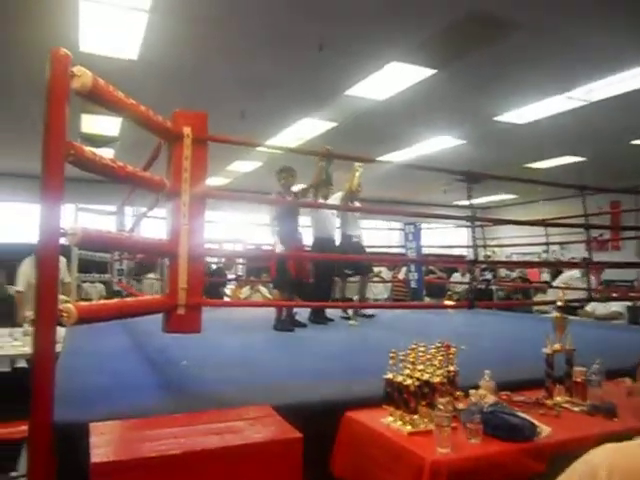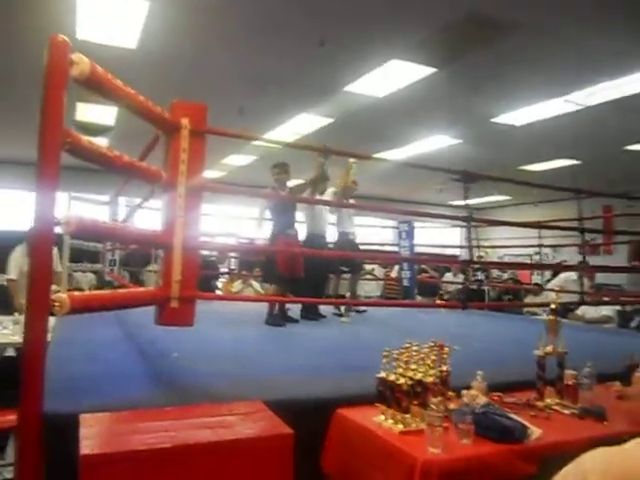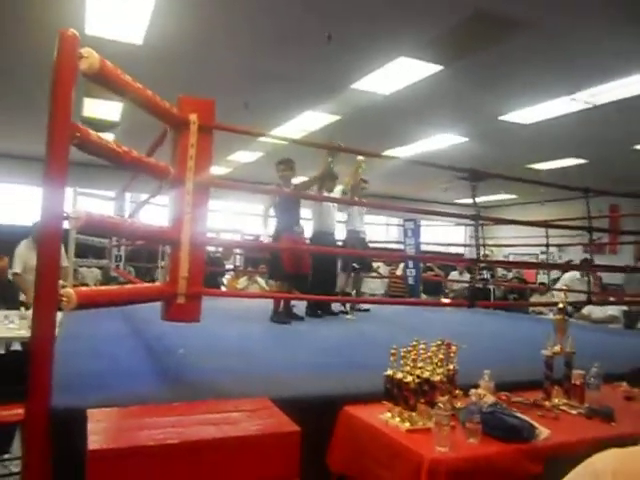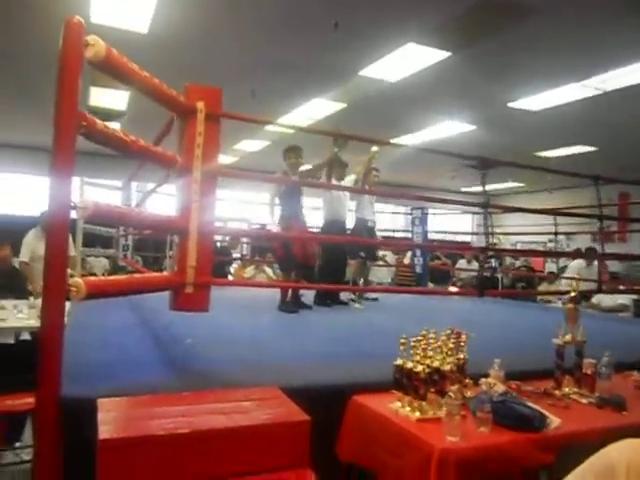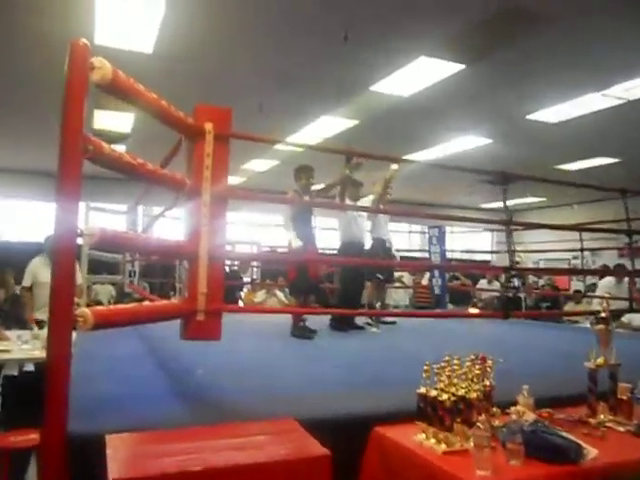
dt=0.3s
person 1, frame 1
left shoulder: (297, 195)
right shoulder: (277, 198)
left elbow: (315, 183)
right elbow: (272, 222)
right wrist: (277, 242)
left hip: (296, 241)
right hip: (285, 242)
left knee: (297, 281)
right knee: (284, 282)
left ankle: (289, 315)
right ankle: (279, 319)
person 1, frame 2
left shoulder: (294, 191)
right shoulder: (271, 193)
left elbow: (316, 178)
right elbow: (261, 214)
left hip: (292, 237)
right hip: (278, 237)
left knee: (290, 277)
right knee: (277, 278)
left ankle: (281, 311)
right ankle: (271, 314)
person 1, frame 3
left shoulder: (298, 188)
left elbow: (321, 175)
right elbow: (266, 211)
right wrist: (266, 232)
left hip: (297, 234)
right hip: (282, 234)
left knee: (295, 274)
right knee: (282, 275)
left ankle: (287, 308)
right ankle: (276, 311)
person 1, frame 4
left shoulder: (302, 176)
right shoulder: (282, 176)
left elbow: (322, 165)
right elbow: (272, 200)
left hip: (300, 221)
right hip: (287, 222)
left knee: (303, 262)
right knee: (288, 263)
left ankle: (295, 297)
right ankle: (283, 300)
person 1, frame 5
left shoulder: (311, 195)
right shoulder: (293, 196)
left elbow: (333, 185)
right elbow: (288, 219)
left wrist: (349, 171)
right wrist: (293, 238)
left hip: (310, 242)
right hip: (300, 243)
left knee: (311, 284)
right knee: (299, 286)
left ankle: (300, 321)
right ankle: (296, 325)
person 2, frame 1
left shoulder: (333, 201)
right shoulder: (316, 202)
right elbow: (316, 185)
right wrist: (323, 168)
left hip: (331, 244)
right hip: (320, 244)
left knee: (328, 278)
right knee: (321, 278)
left ankle: (320, 311)
right ankle: (315, 313)
person 2, frame 2
left shoulder: (327, 196)
right shoulder: (311, 197)
right elbow: (314, 182)
left hip: (322, 240)
right hip: (312, 240)
left knee: (322, 275)
right knee: (311, 275)
left ankle: (313, 307)
right ankle: (306, 309)
person 2, frame 3
left shoulder: (335, 195)
right shoulder: (318, 194)
right elbow: (321, 178)
left hip: (330, 238)
right hip: (319, 237)
left knee: (331, 274)
right knee: (318, 273)
left ankle: (325, 305)
right ankle: (312, 307)
person 2, frame 4
right shoulder: (328, 182)
right elbow: (330, 165)
right wrist: (337, 149)
left hip: (341, 227)
right hip: (330, 226)
left knee: (340, 262)
right knee: (328, 262)
left ankle: (333, 294)
right ankle: (321, 296)
person 2, frame 5
right shoulder: (343, 203)
right elbow: (342, 187)
left hip: (359, 249)
right hip: (348, 248)
left knee: (357, 285)
right knee: (347, 285)
left ankle: (349, 319)
right ankle: (337, 319)
person 3, frame 1
left shoulder: (357, 205)
right shoulder: (344, 202)
right elbow: (350, 189)
left wrist: (361, 242)
right wrist: (356, 172)
left hip: (357, 243)
right hip: (346, 242)
left knee: (365, 274)
right knee: (343, 277)
left ankle: (359, 307)
right ankle: (344, 309)
person 3, frame 2
left shoulder: (352, 202)
right shoulder: (339, 199)
right elbow: (344, 186)
left hip: (352, 240)
right hip: (343, 240)
left knee: (356, 271)
right knee: (338, 273)
left ankle: (351, 304)
right ankle: (337, 305)
person 3, frame 3
left shoulder: (363, 203)
right shoulder: (350, 199)
right elbow: (352, 185)
left hip: (361, 238)
right hip: (352, 237)
left knee: (360, 272)
right knee: (347, 271)
left ankle: (355, 303)
right ankle: (342, 302)
person 3, frame 4
left shoulder: (373, 193)
right shoulder: (360, 187)
right elbow: (363, 172)
left wrist: (375, 231)
left hip: (370, 227)
right hip: (361, 225)
left knee: (368, 261)
right knee: (359, 259)
person 3, frame 5
right shoulder: (375, 207)
right elbow: (379, 193)
left wrist: (392, 251)
right wrist: (389, 176)
left hip: (386, 246)
right hip: (377, 246)
left knee: (384, 282)
right knee: (375, 281)
left ankle: (380, 314)
right ankle: (370, 314)
